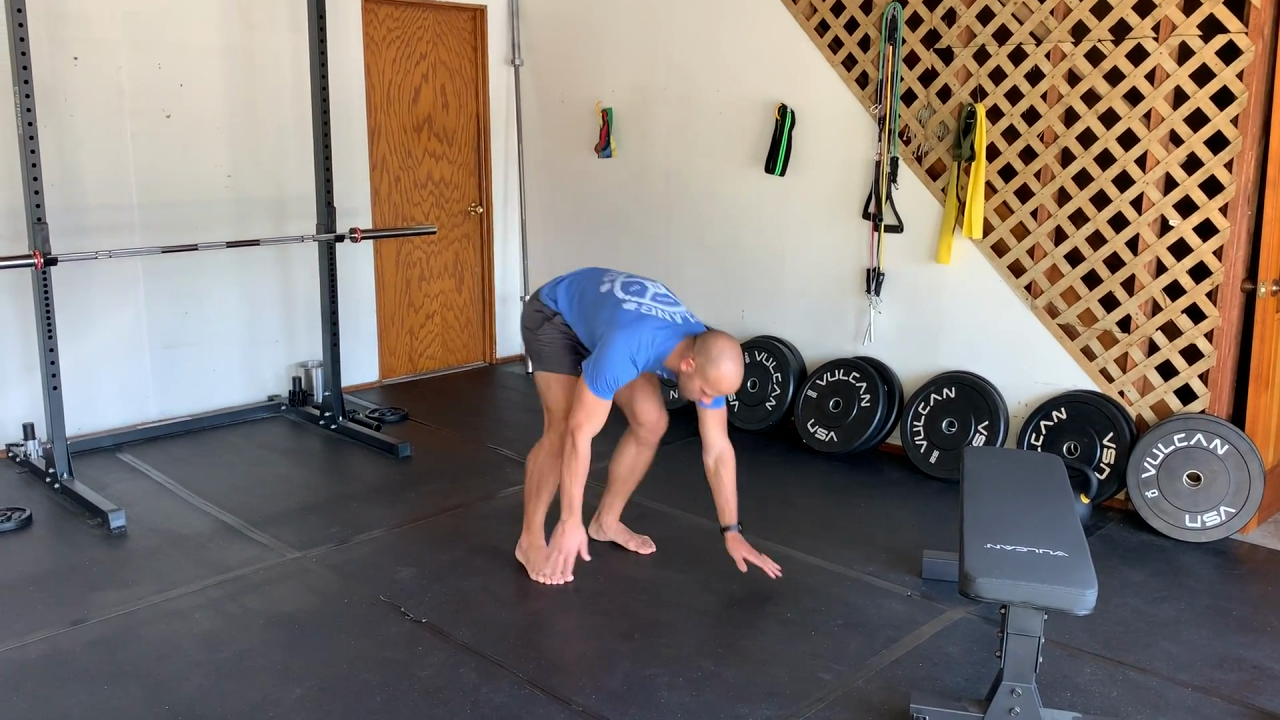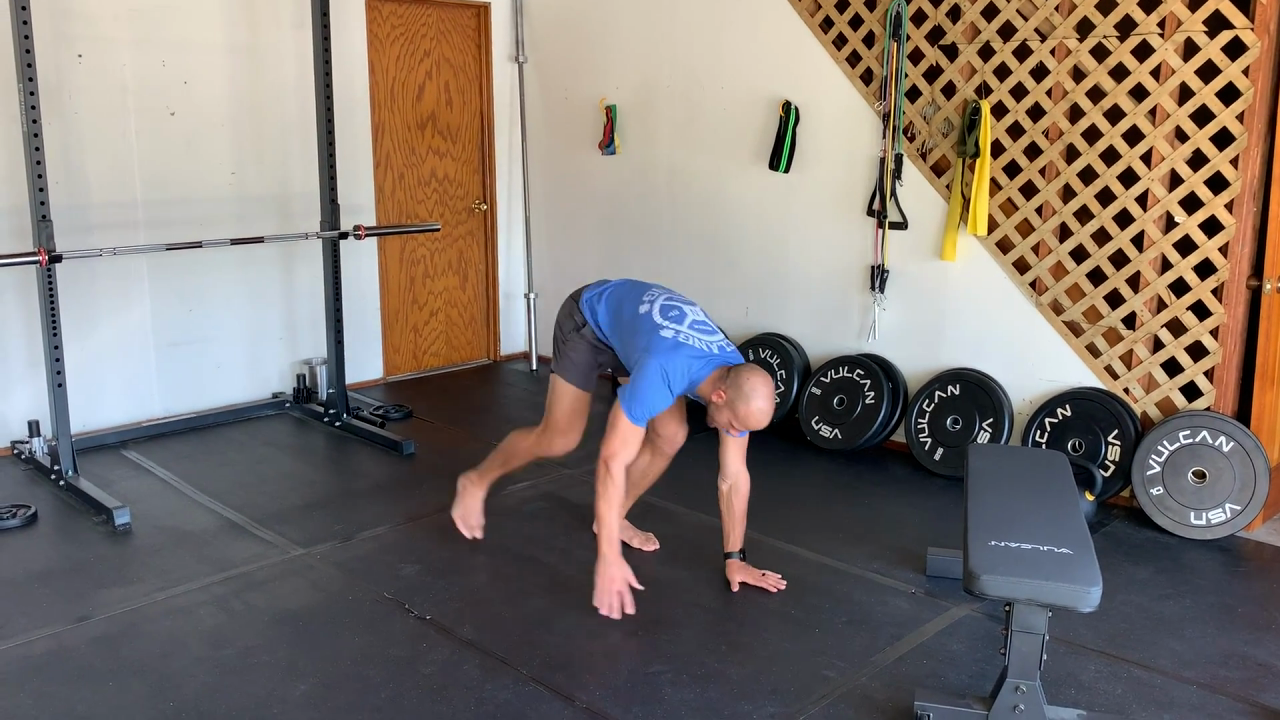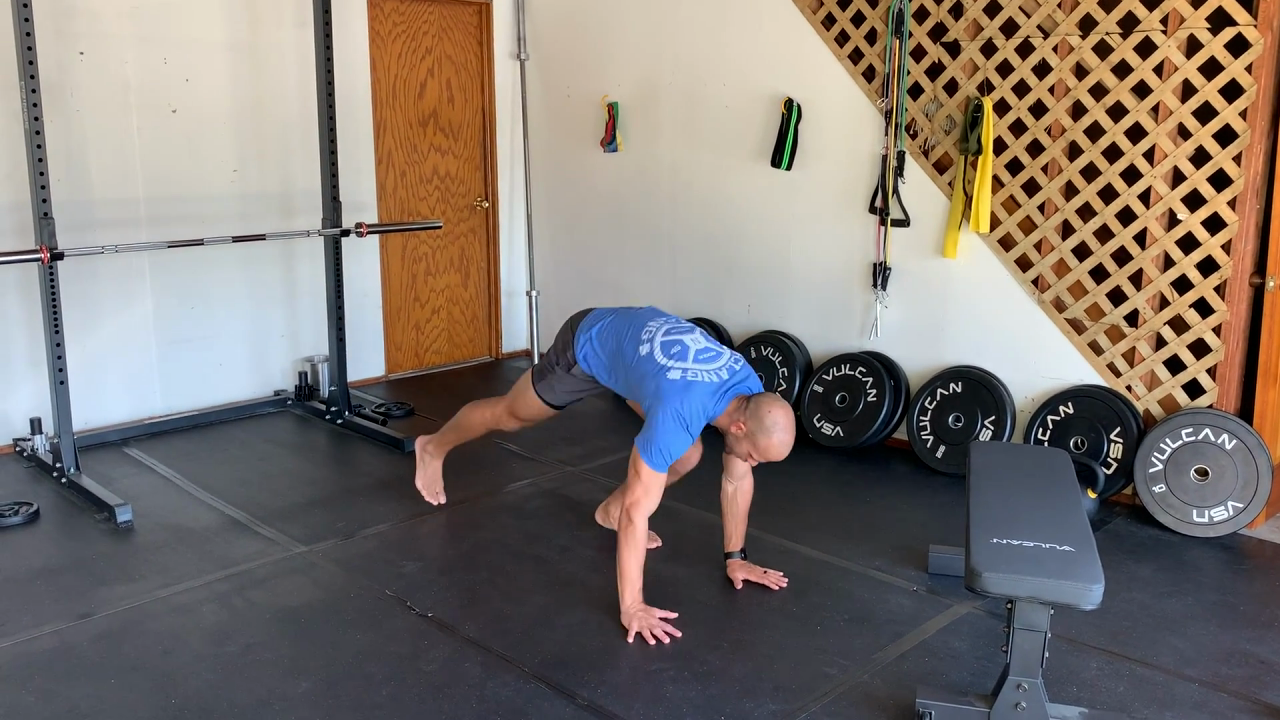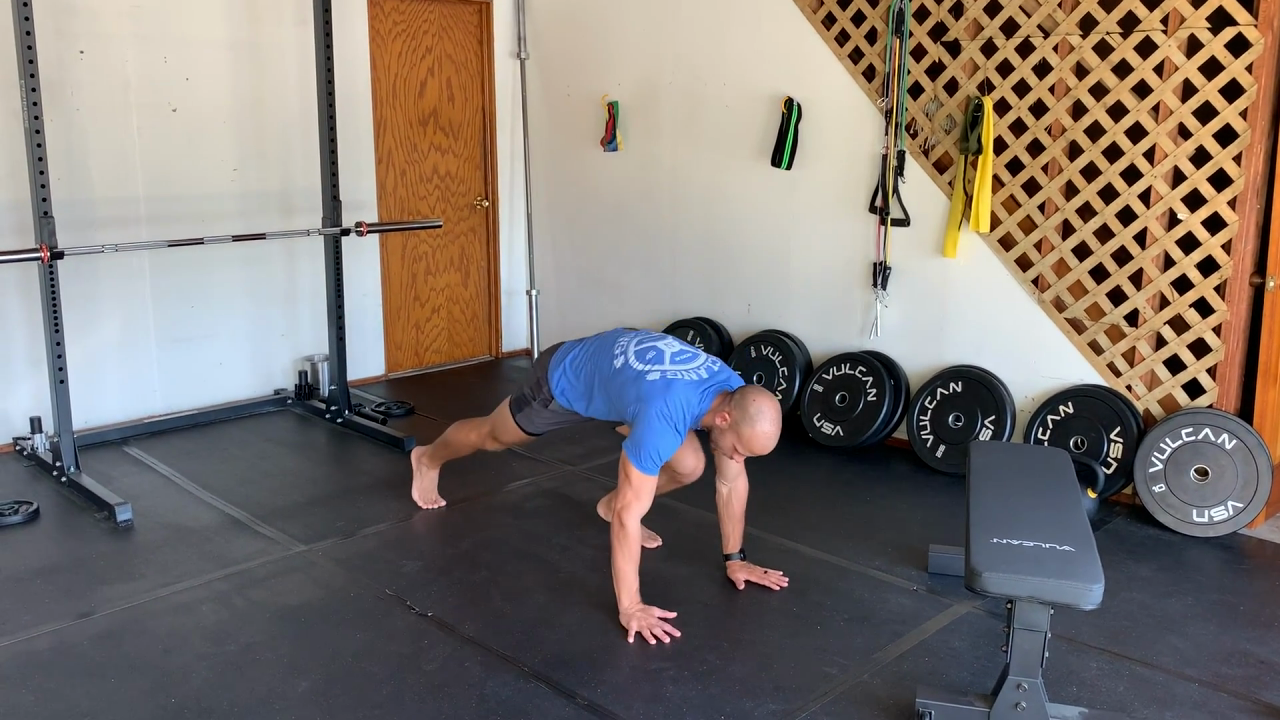
dt=0.3s
person 1, frame 1
left shoulder: (709, 357)
right shoulder: (622, 349)
left elbow: (718, 450)
right elbow: (580, 435)
left wrist: (733, 532)
right wrist: (571, 521)
left hip: (602, 311)
right hip: (553, 313)
left knee: (652, 423)
right knee: (564, 427)
left ankle: (605, 520)
right ankle: (531, 538)
person 1, frame 2
left shoulder: (739, 386)
right shoulder: (663, 375)
left elbow: (734, 475)
right elbow: (611, 463)
left wrist: (734, 558)
right wrist: (610, 558)
left hip: (638, 317)
right hip: (590, 318)
left knee: (672, 436)
right knee: (559, 439)
left ankle: (612, 520)
right ankle: (476, 482)
person 1, frame 3
left shoulder: (751, 396)
right shoulder: (679, 414)
left elbow: (737, 480)
right elbow: (638, 512)
left wrist: (735, 557)
right wrist: (631, 606)
left hip: (636, 335)
right hip: (588, 346)
left knee: (686, 457)
right knee: (512, 414)
left ankle: (612, 509)
right ankle: (434, 447)
person 1, frame 4
left shoulder: (734, 394)
right shoulder: (663, 417)
left elbow: (731, 481)
right elbow: (630, 514)
left wrist: (734, 558)
right wrist: (630, 607)
left hip: (613, 363)
right hip: (563, 380)
left knee: (690, 465)
right knee: (495, 435)
left ankle: (614, 503)
right ankle: (428, 459)
